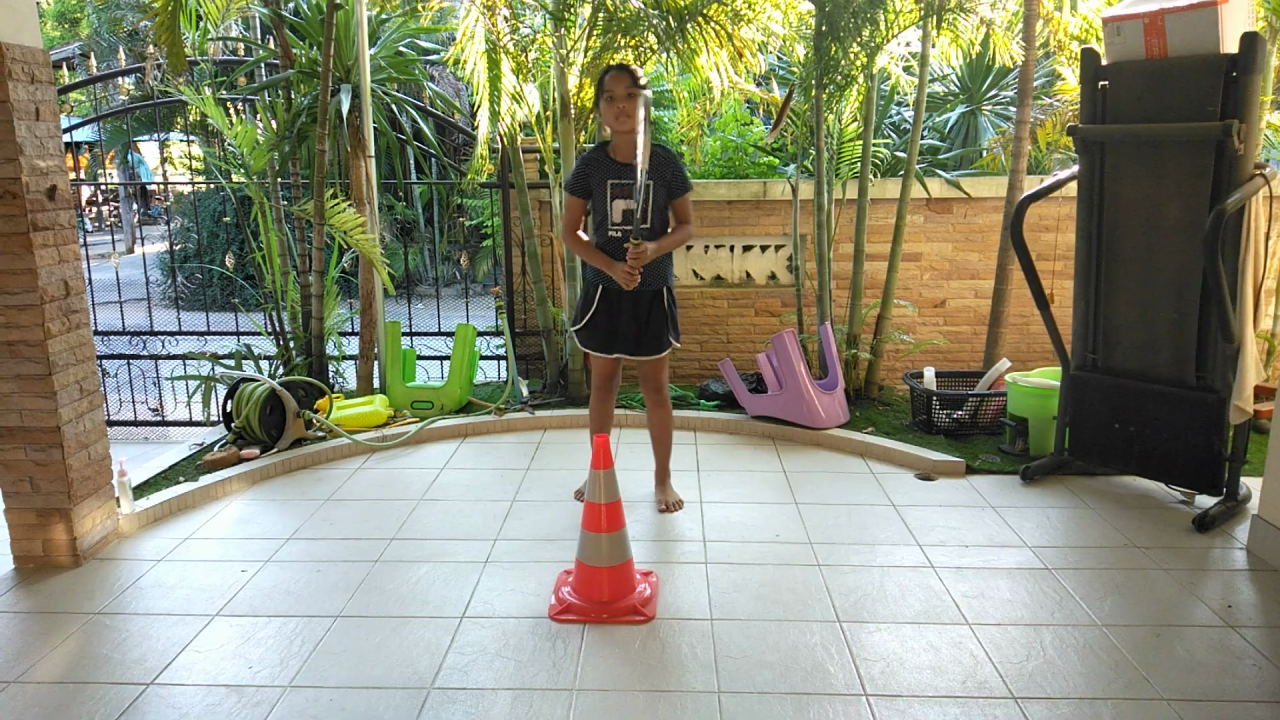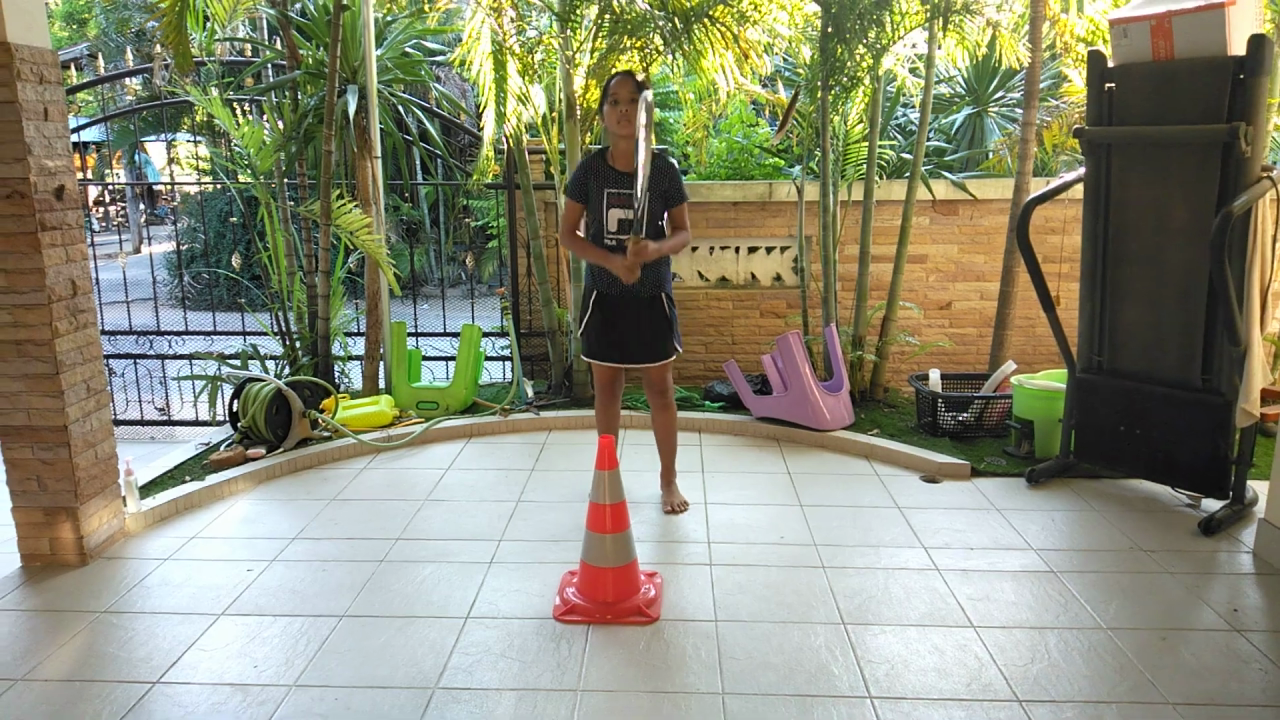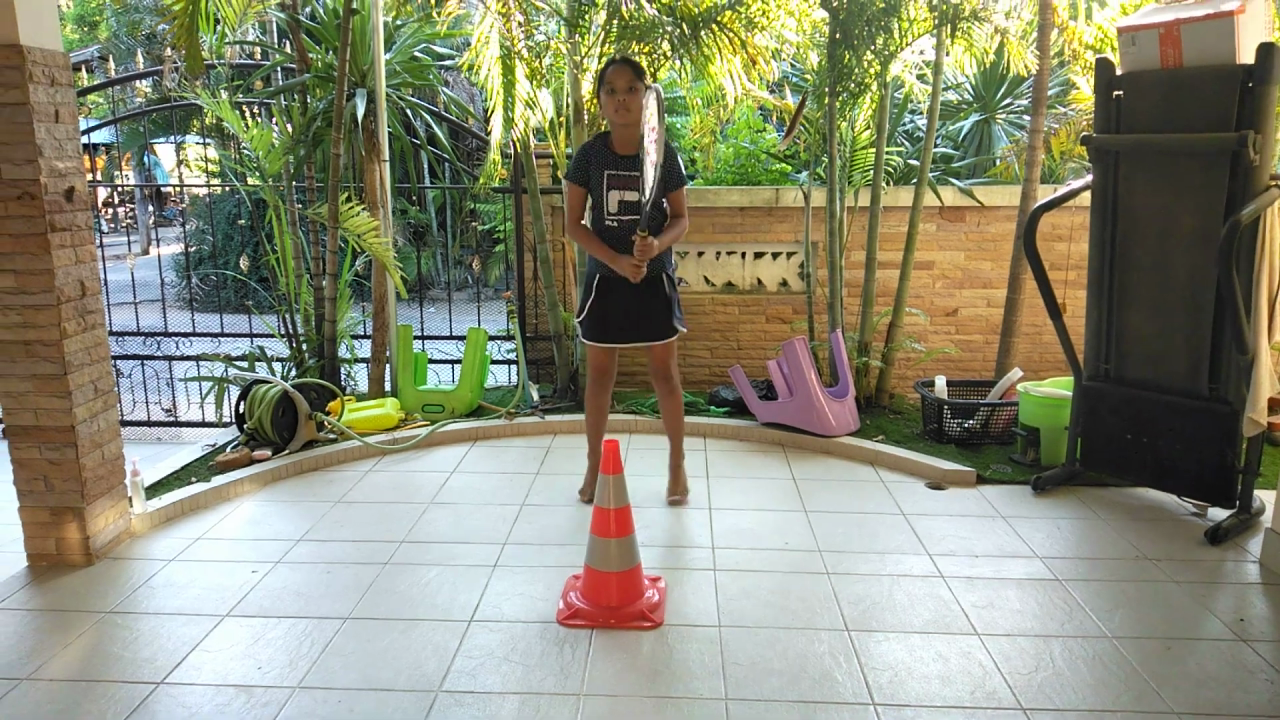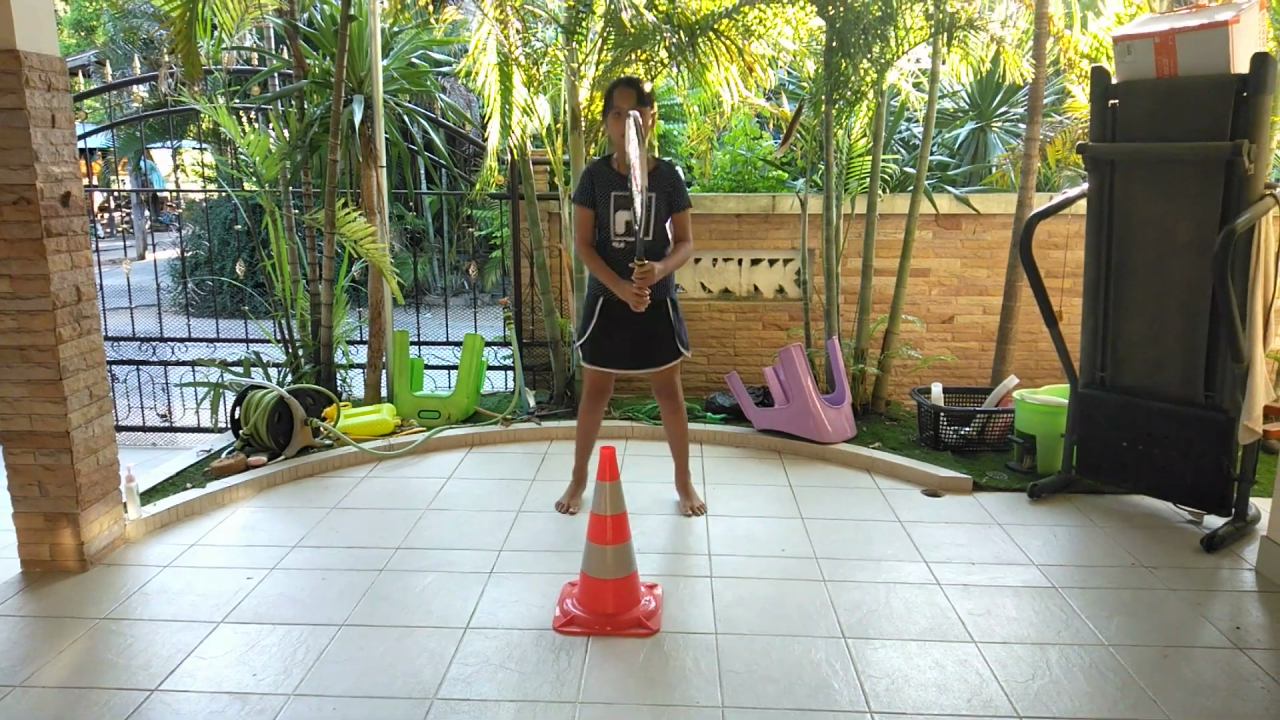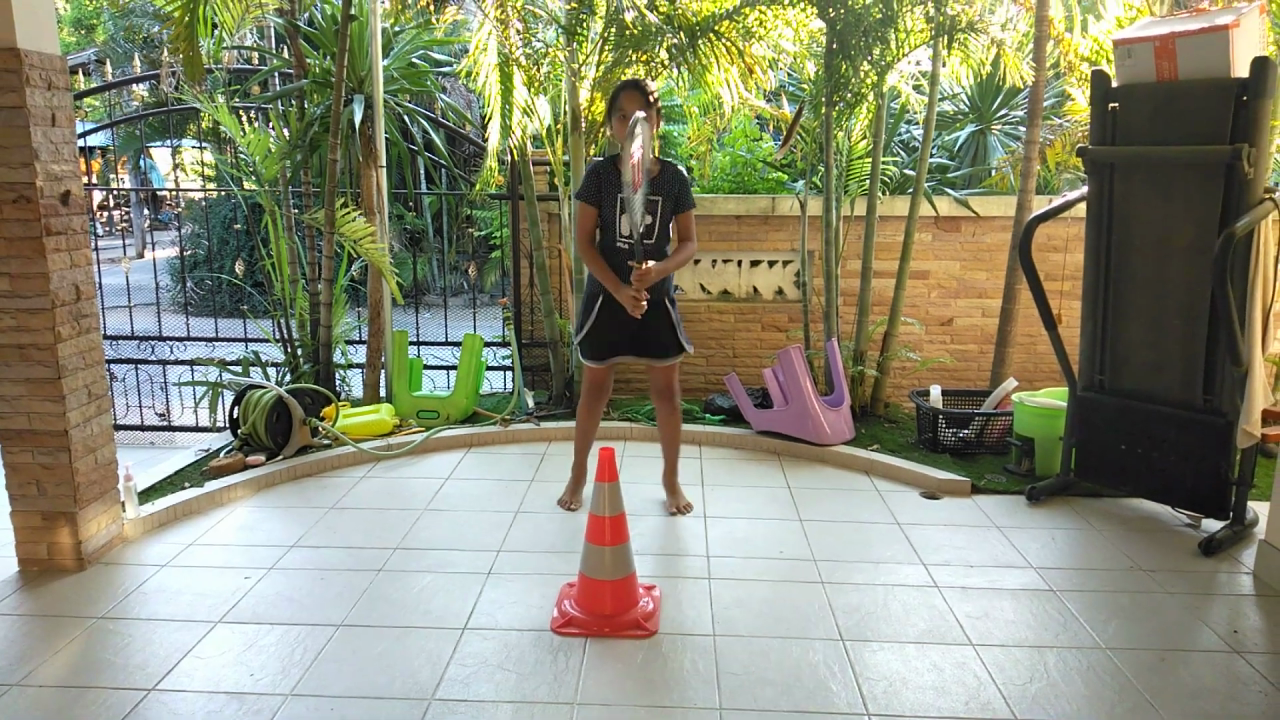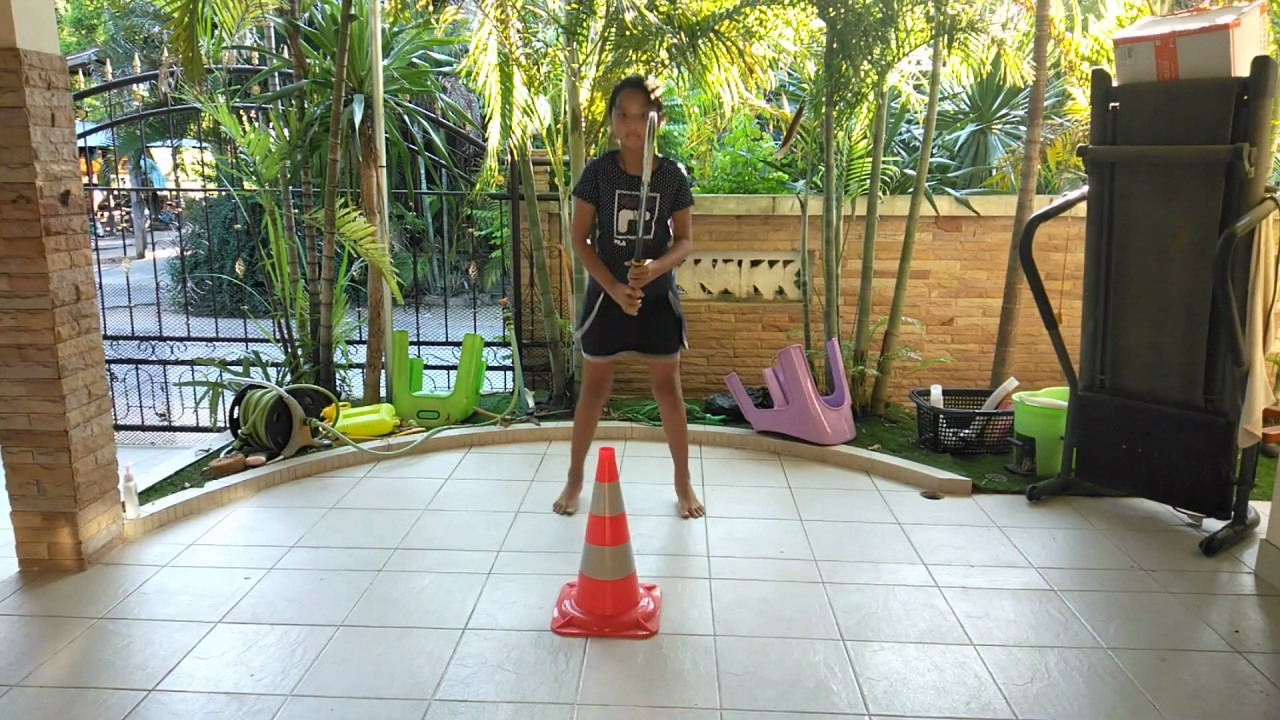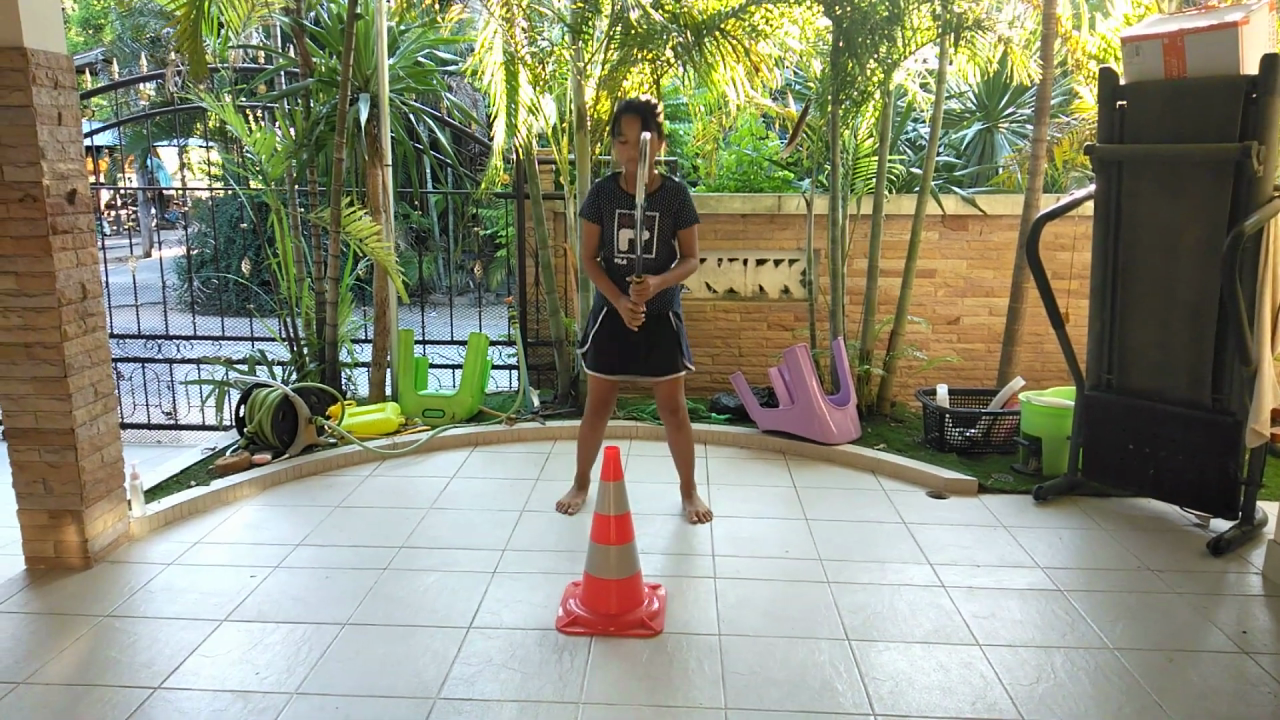
dt=0.4s
person 1, frame 1
left shoulder: (666, 161)
right shoulder: (591, 163)
left elbow: (687, 225)
right elbow: (570, 231)
left wrist: (655, 249)
right wrist: (611, 266)
left hip: (653, 290)
right hip: (604, 288)
left knee: (655, 385)
right knee: (603, 383)
left ankle: (663, 478)
person 1, frame 2
left shoulder: (665, 169)
right shoulder: (589, 169)
left elbow: (683, 232)
right elbow: (567, 233)
left wrist: (655, 248)
right wrist: (610, 260)
left hip: (652, 295)
right hip: (604, 295)
left knee: (660, 390)
right knee: (607, 389)
left ankle: (669, 479)
person 1, frame 3
left shoulder: (664, 154)
right shoulder: (588, 155)
left elbow: (681, 219)
right elbow: (573, 224)
left wrist: (658, 244)
right wrist: (616, 260)
left hip: (655, 280)
right hip: (605, 279)
left knee: (666, 373)
right knee: (599, 374)
left ankle: (677, 463)
right ankle: (594, 463)
person 1, frame 4
left shoulder: (668, 176)
right shoulder: (594, 176)
left elbow: (685, 242)
right elbow: (583, 244)
left wrist: (660, 269)
right wrist: (620, 287)
left hip: (657, 299)
right hip: (606, 298)
left knee: (669, 393)
right knee: (595, 394)
left ankle: (683, 479)
right ankle: (579, 478)
person 1, frame 5
left shoulder: (674, 178)
right shoulder: (599, 174)
left elbow: (688, 242)
right elbow: (584, 241)
left wrist: (659, 270)
right wrist: (619, 290)
left hip: (657, 298)
right hip: (605, 297)
left knee: (666, 392)
right knee: (594, 391)
left ankle: (671, 478)
right ankle: (578, 474)
person 1, frame 6
left shoulder: (672, 175)
right shoulder: (598, 171)
left elbow: (684, 240)
right elbow: (580, 239)
left wrist: (657, 267)
right wrist: (613, 287)
left hip: (658, 295)
right hip: (606, 295)
left knee: (668, 388)
right knee: (594, 389)
left ankle: (683, 480)
right ankle: (575, 476)
person 1, frame 7
left shoulder: (676, 194)
right shoulder: (602, 192)
left elbow: (691, 258)
right elbow: (588, 258)
left wrist: (658, 283)
right wrist: (619, 301)
left hip: (662, 315)
right hip: (610, 312)
left knee: (673, 409)
right knee: (598, 407)
left ankle: (689, 488)
right ankle: (581, 481)
